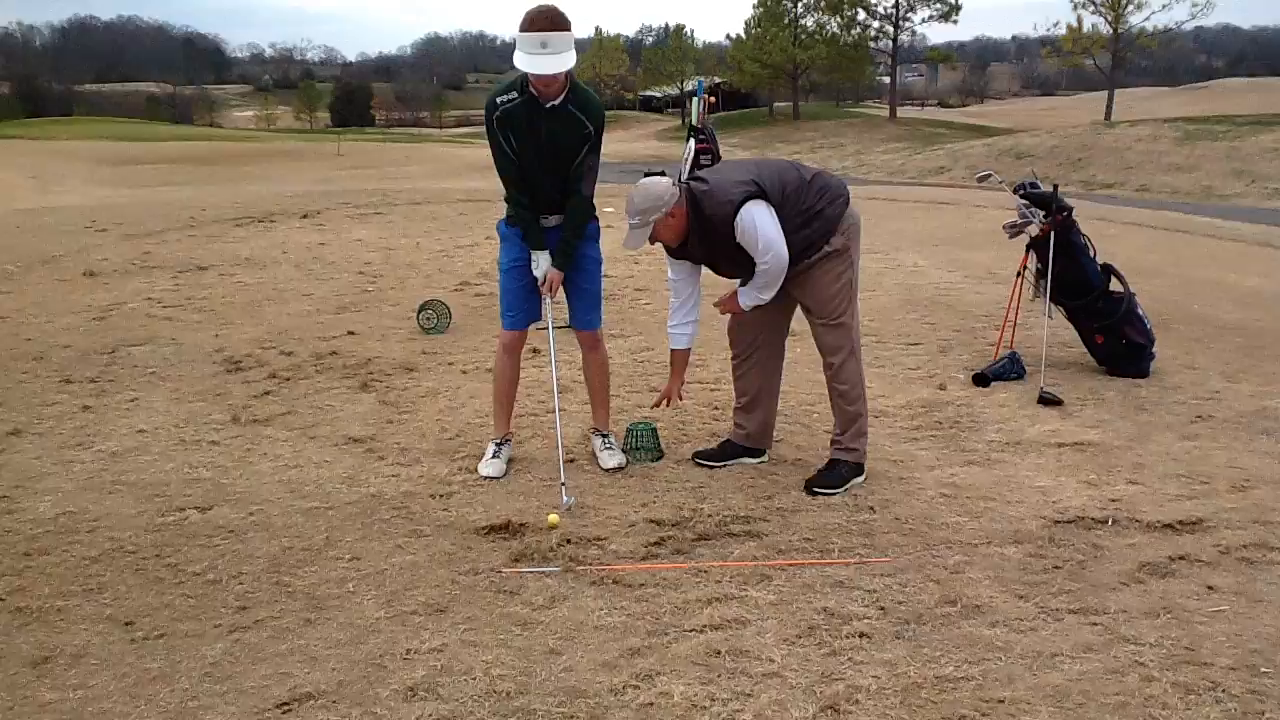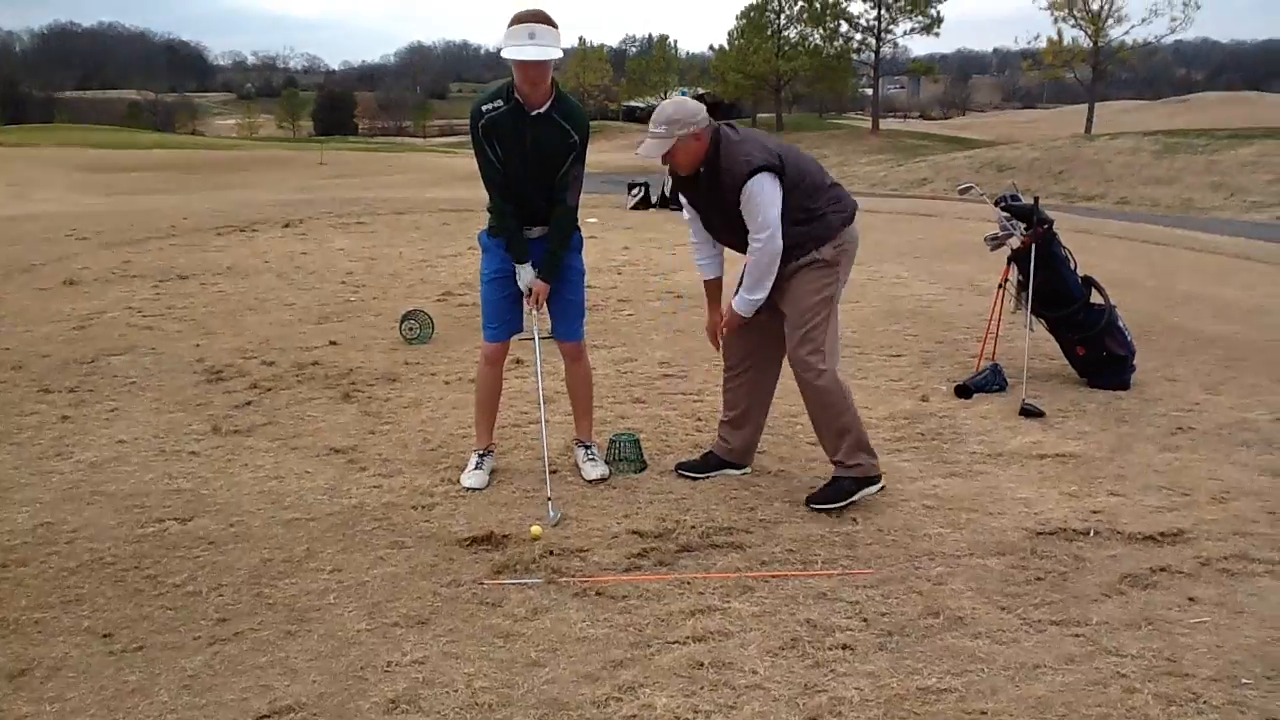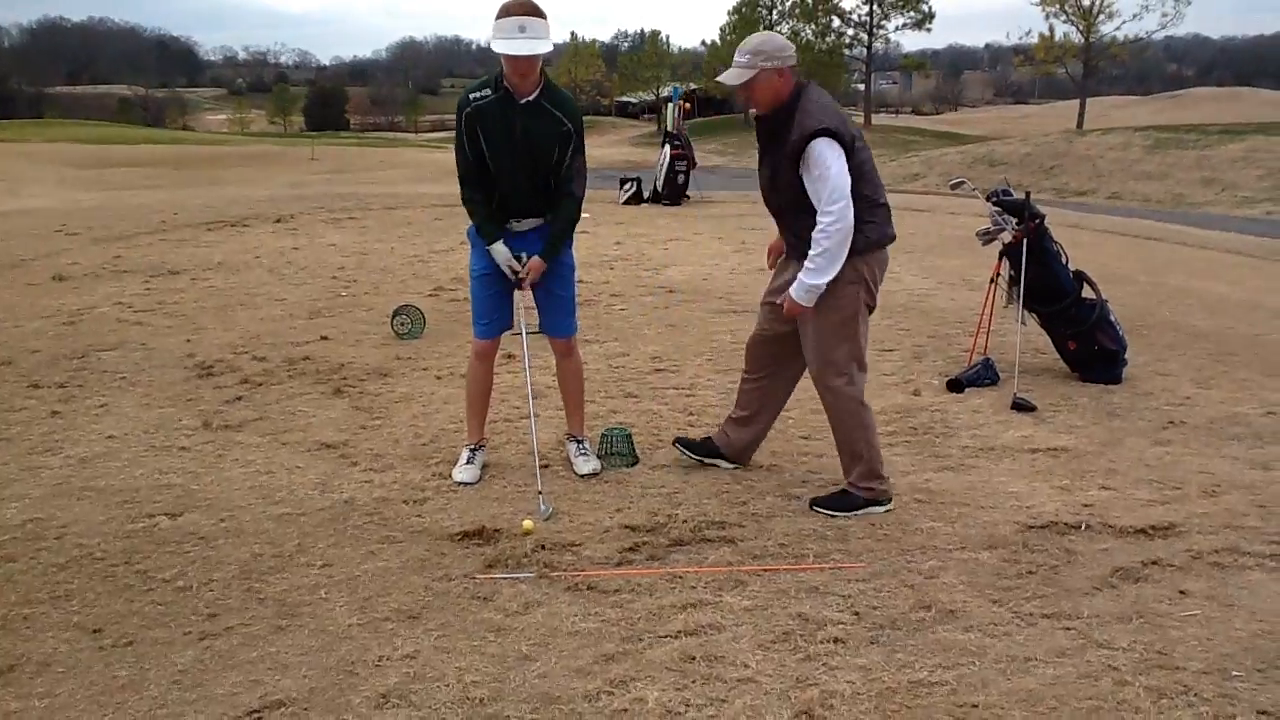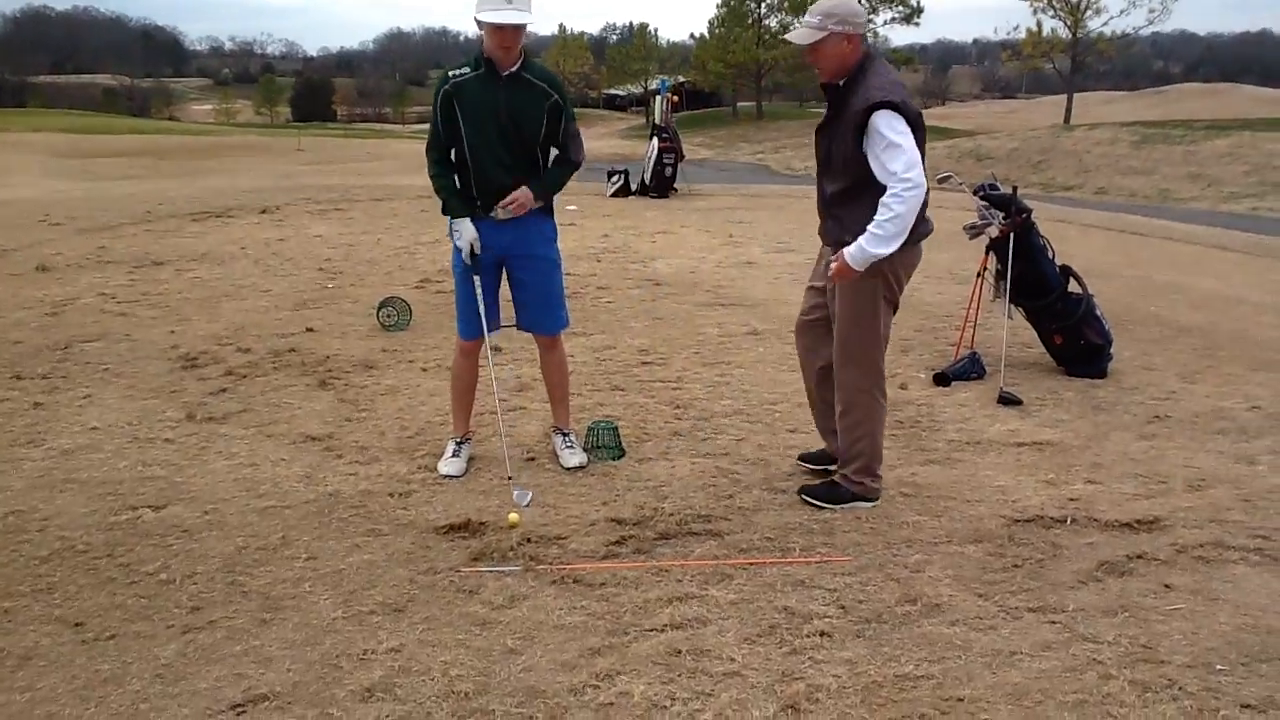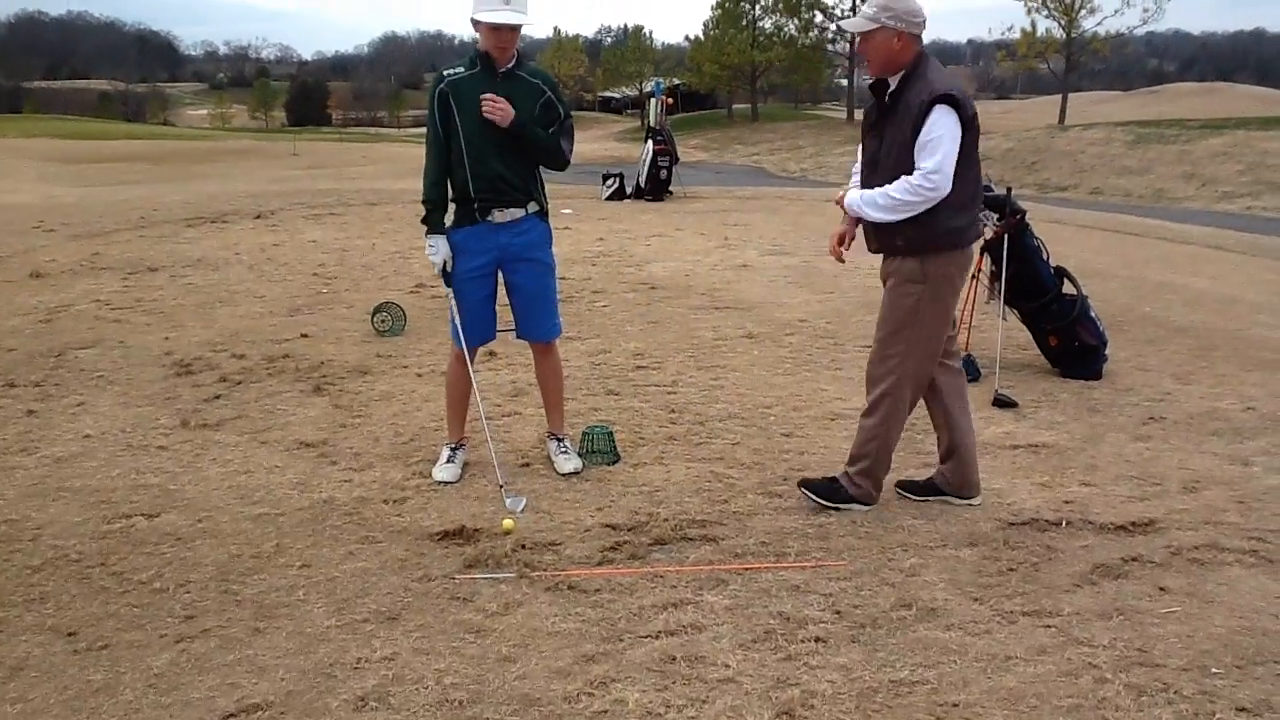
dt=0.3s
person 1, frame 1
left shoulder: (588, 109)
right shoulder: (501, 106)
left elbow: (581, 191)
right elbow: (514, 184)
left wrist: (561, 261)
right wrist: (536, 250)
left hip: (576, 231)
right hip: (522, 231)
left knee: (590, 334)
right knee: (511, 337)
left ankle: (602, 432)
right ankle: (500, 438)
person 1, frame 2
left shoulder: (573, 119)
right shoulder: (486, 113)
left elbow: (566, 200)
right elbow: (499, 193)
left wrist: (547, 272)
right wrist: (520, 262)
left hip: (559, 241)
right hip: (505, 241)
left knee: (573, 346)
right knee: (493, 348)
left ankle: (585, 443)
right ankle: (483, 450)
person 1, frame 3
left shoulder: (563, 109)
right shoulder: (474, 105)
left elbow: (572, 189)
right elbow: (470, 182)
left wrist: (545, 254)
right wrist: (495, 241)
left hip: (548, 237)
right hip: (494, 238)
left knee: (564, 341)
right knee: (484, 344)
left ankle: (577, 438)
right ankle: (474, 445)
person 1, frame 4
left shoulder: (545, 85)
right shoulder: (455, 85)
left elbow: (571, 154)
right elbow: (438, 158)
left wrist: (537, 192)
right wrist: (459, 216)
left hip: (532, 225)
right hip: (475, 225)
left knee: (549, 334)
right knee: (469, 339)
left ankle: (562, 430)
right ankle: (460, 437)
person 1, frame 5
left shoulder: (539, 84)
right shoulder: (450, 84)
left elbow: (560, 156)
right elbow: (437, 161)
left wrist: (516, 123)
right wrist: (434, 229)
left hip: (528, 228)
right hip: (470, 230)
left knee: (544, 340)
right knee: (464, 345)
left ankle: (557, 436)
right ankle: (454, 444)
person 2, frame 1
left shoulder: (737, 208)
right shoulder: (681, 227)
left elbow: (775, 262)
right elbow: (683, 298)
left wrist: (744, 299)
right wrist: (677, 375)
left hip: (826, 232)
left knee: (836, 345)
right knee: (748, 333)
left ankle: (848, 456)
right ankle: (749, 439)
person 2, frame 2
left shoulder: (749, 168)
right shoulder: (688, 172)
left elbow: (767, 244)
right elbow: (704, 237)
left wrist: (742, 306)
right wrist: (715, 307)
left hip: (821, 247)
right hip: (777, 250)
left knee: (808, 357)
right knee: (743, 346)
left ankle: (858, 467)
right ankle: (733, 450)
person 2, frame 3
left shoulder: (817, 130)
right shoulder: (778, 117)
left elbow: (838, 217)
left wrist: (806, 290)
right wrist: (784, 236)
left hip: (845, 261)
right hip: (804, 255)
left knee: (835, 373)
right knee: (767, 348)
left ankle: (868, 488)
right ankle: (730, 446)
person 2, frame 4
left shoulder: (878, 104)
right shoulder: (848, 88)
left elbow: (908, 187)
left wrist: (859, 253)
left hip: (875, 252)
right hip: (844, 242)
left knee: (857, 365)
right knee: (814, 332)
left ankle: (859, 480)
right ankle: (841, 446)
person 2, frame 5
left shoulder: (937, 100)
right shoulder: (888, 93)
left elbow: (930, 184)
right elbow: (874, 166)
left wrist: (857, 203)
right wrist: (848, 219)
left hip: (930, 257)
right hip: (909, 253)
left knee: (892, 371)
right knee: (934, 364)
left ankle: (858, 484)
right ankle: (958, 478)
